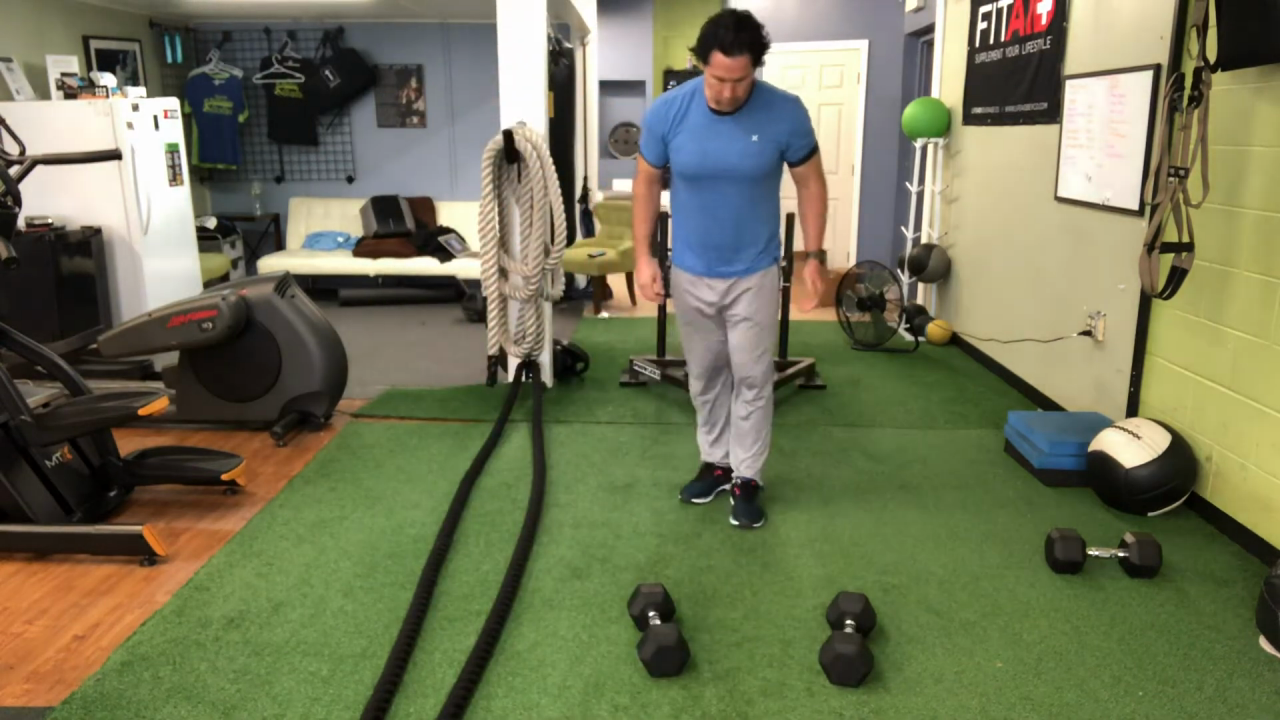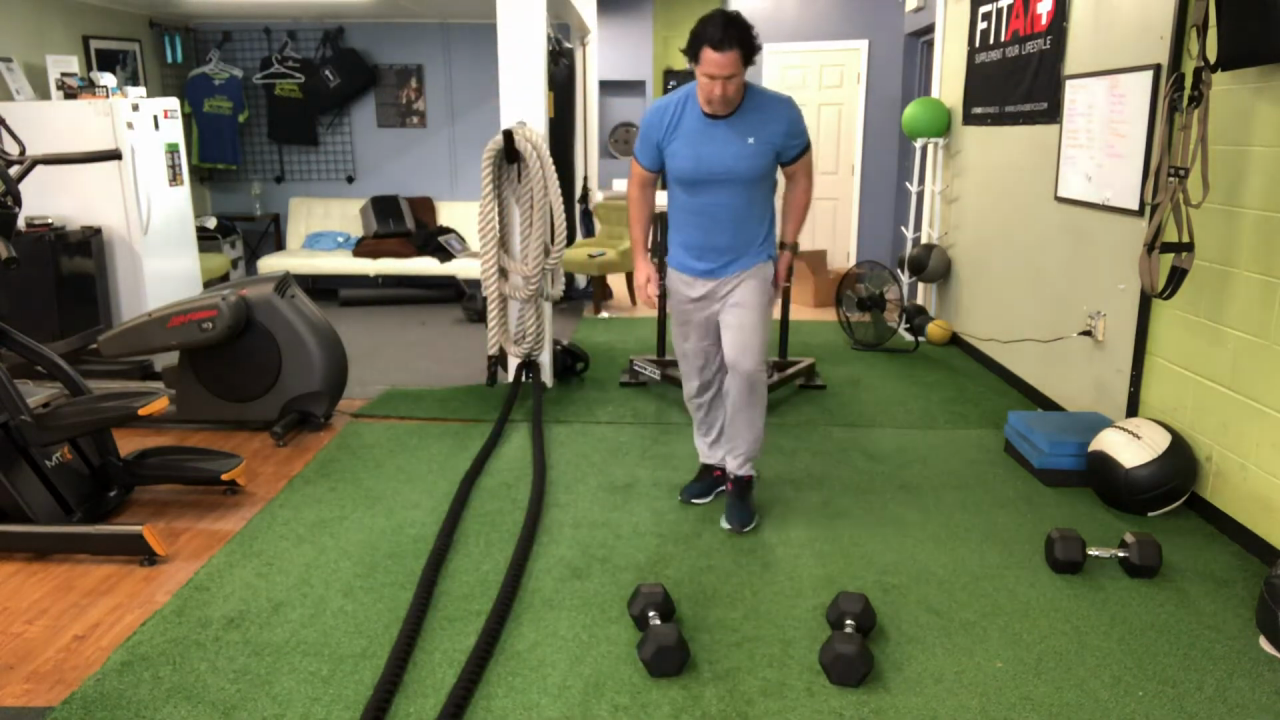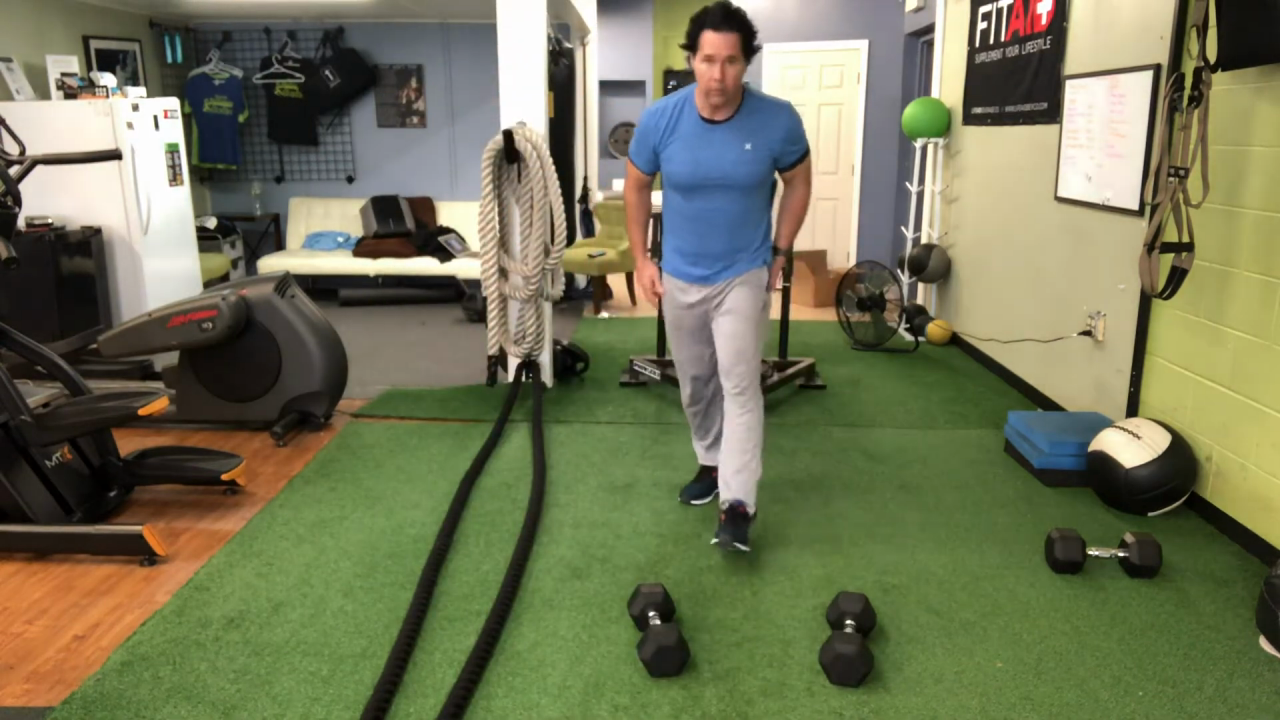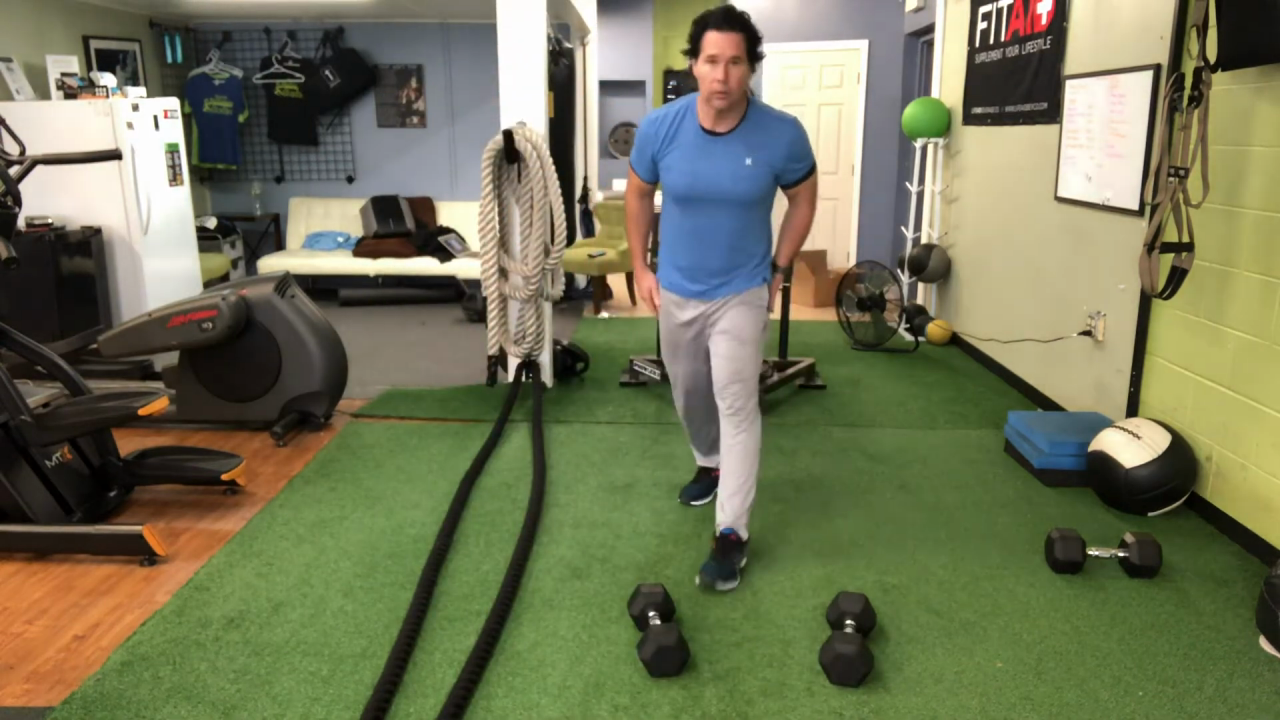
dt=0.2s
person 1, frame 1
left shoulder: (786, 112)
right shoulder: (667, 111)
left elbow: (810, 183)
right elbow: (647, 182)
left wrist: (813, 256)
right wrist: (643, 256)
left hip: (754, 275)
right hip: (690, 273)
left knee: (751, 378)
right knee: (706, 375)
left ankle: (747, 477)
right ankle: (716, 462)
person 1, frame 2
left shoulder: (780, 114)
right shoulder: (662, 116)
left elbow: (799, 177)
right elbow: (641, 185)
left wrist: (786, 247)
right wrist: (641, 257)
left hip: (750, 270)
right hip: (686, 273)
left knee: (745, 369)
right knee: (699, 377)
left ankle: (741, 474)
right ankle: (713, 461)
person 1, frame 3
left shoulder: (778, 120)
right shoulder: (659, 119)
left elbow: (798, 183)
right elbow: (637, 187)
left wrist: (778, 251)
right wrist: (641, 258)
left hip: (745, 276)
right hip: (680, 278)
left knee: (740, 382)
right knee: (695, 381)
left ankle: (738, 506)
right ankle: (711, 463)
person 1, frame 4
left shoulder: (782, 133)
right shoulder: (659, 127)
left elbow: (803, 199)
right elbow: (639, 196)
left wrist: (778, 269)
right wrist: (640, 266)
left hip: (742, 293)
right hip: (676, 291)
left knee: (736, 403)
right knee: (689, 393)
left ankle: (731, 533)
right ankle: (709, 465)
